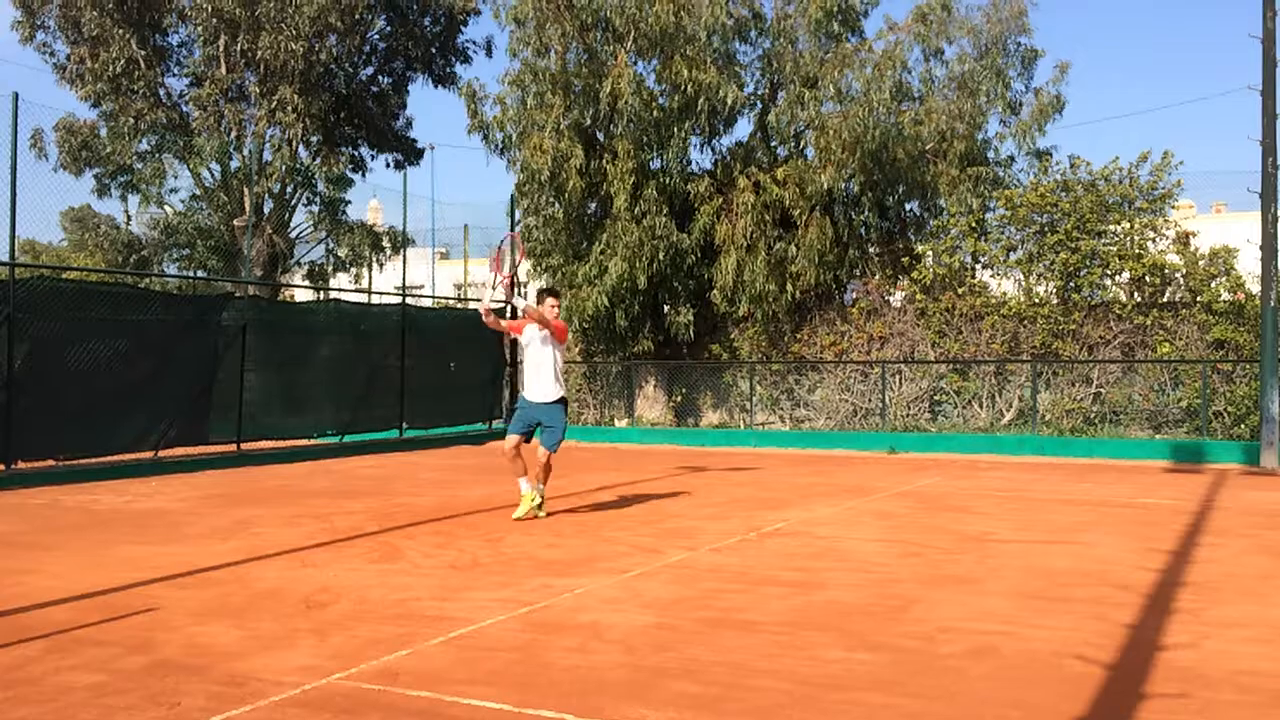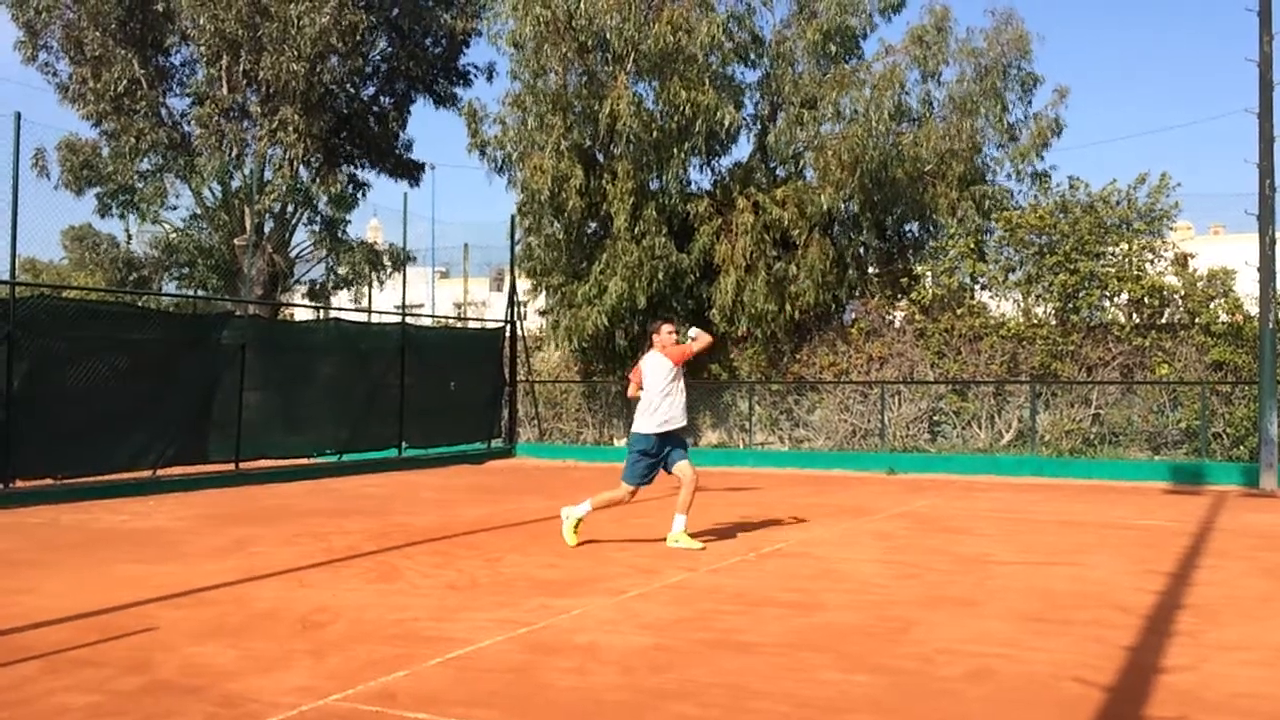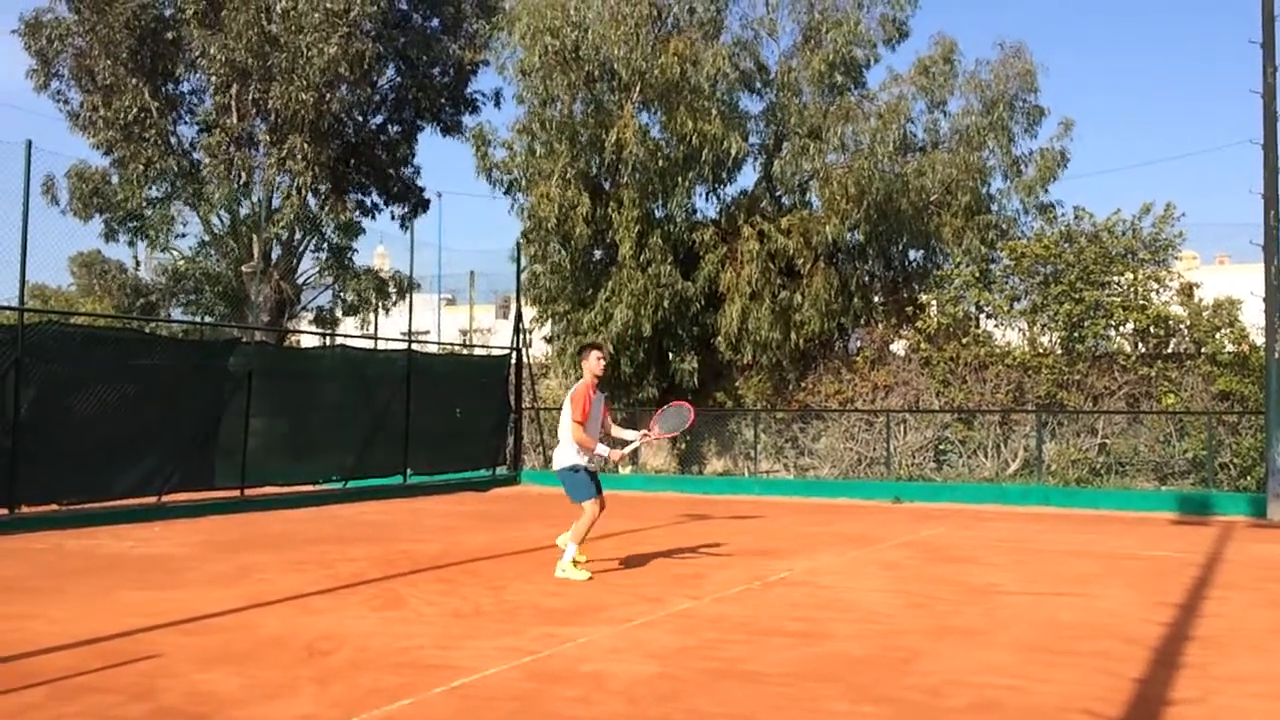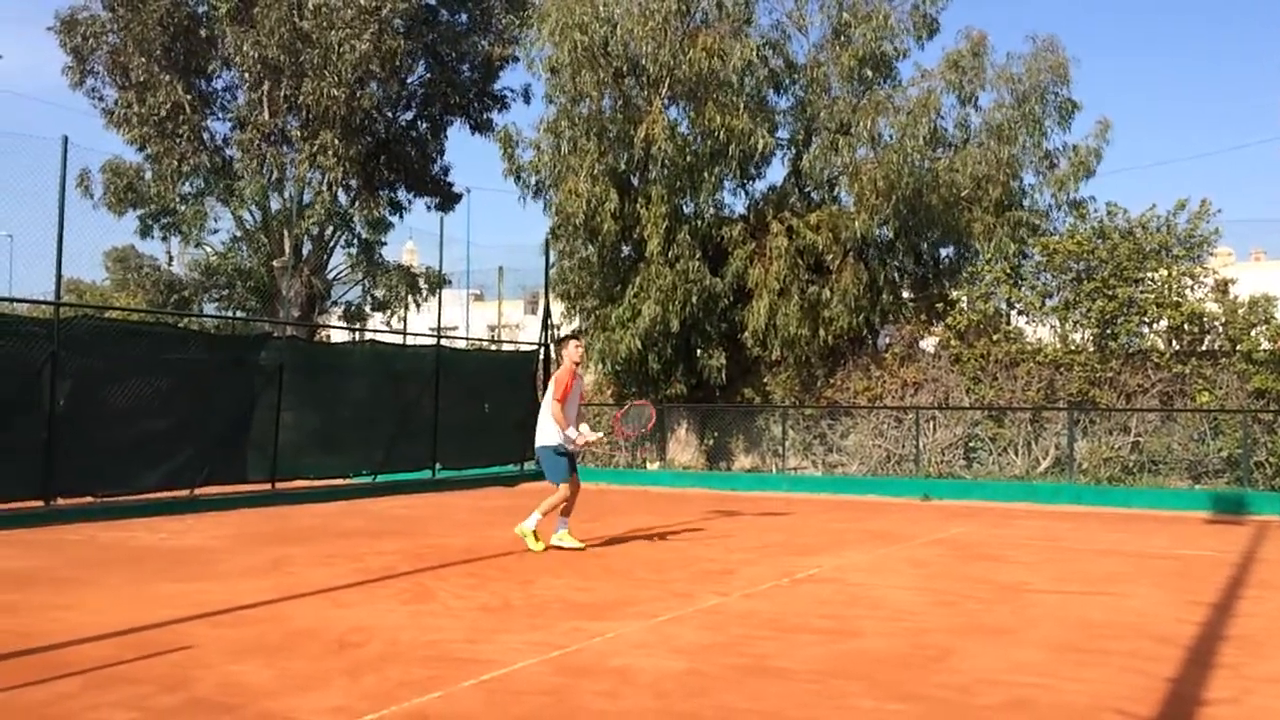
dt=1s
person 1, frame 1
left shoulder: (560, 328)
right shoulder: (525, 325)
left elbow: (542, 321)
right elbow: (497, 324)
left wrist: (514, 296)
right wrist: (488, 313)
left hip: (553, 403)
right hip: (528, 400)
left knee: (542, 458)
right knee: (510, 446)
left ankle: (538, 497)
right ankle: (528, 495)
person 1, frame 2
left shoulder: (645, 360)
right shoulder: (670, 355)
left elbow: (631, 393)
right elbow: (706, 341)
right wrist: (696, 332)
left hip: (667, 435)
right hip: (646, 437)
left knee: (690, 477)
right knee: (626, 493)
left ankle: (677, 534)
right ankle: (574, 515)
person 1, frame 3
left shoulder: (598, 394)
right shoulder: (580, 392)
left elbow: (608, 428)
right elbow: (576, 434)
left wrist: (635, 434)
right wrist: (606, 451)
left hip: (584, 461)
right hip: (570, 462)
left knee: (598, 506)
right knee: (591, 510)
left ankle: (568, 539)
right ankle: (566, 563)
person 1, frame 4
left shoulder: (577, 379)
right shoulder: (563, 376)
right elbow: (556, 412)
left wrist: (586, 432)
right wrist: (575, 435)
left hip: (564, 443)
right hip: (550, 443)
left knee: (575, 487)
right knee: (563, 492)
left ankle: (561, 534)
right ankle: (528, 527)
